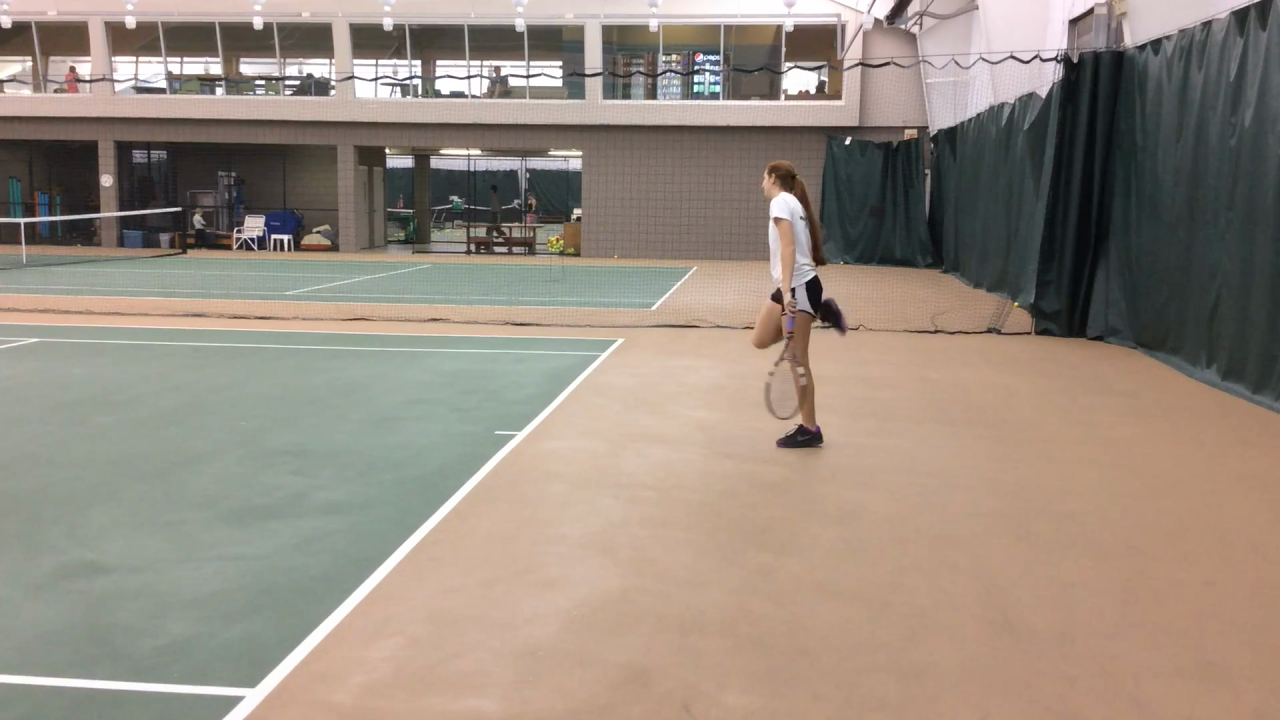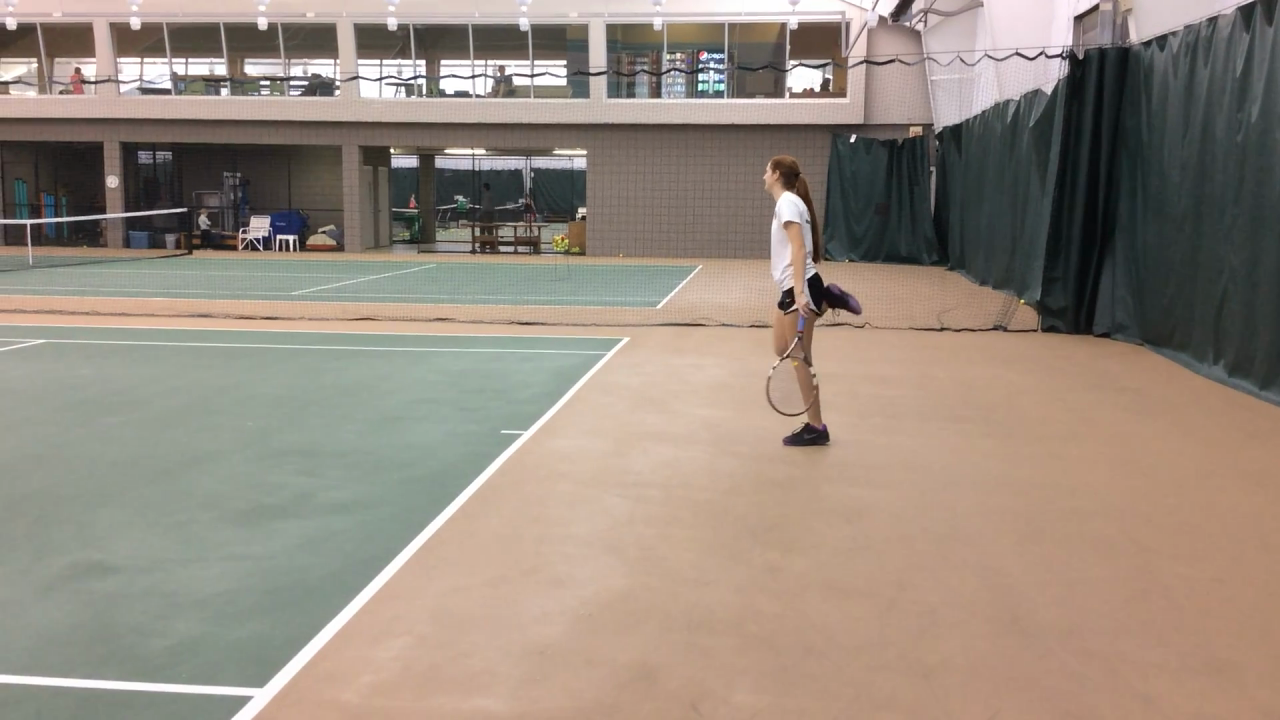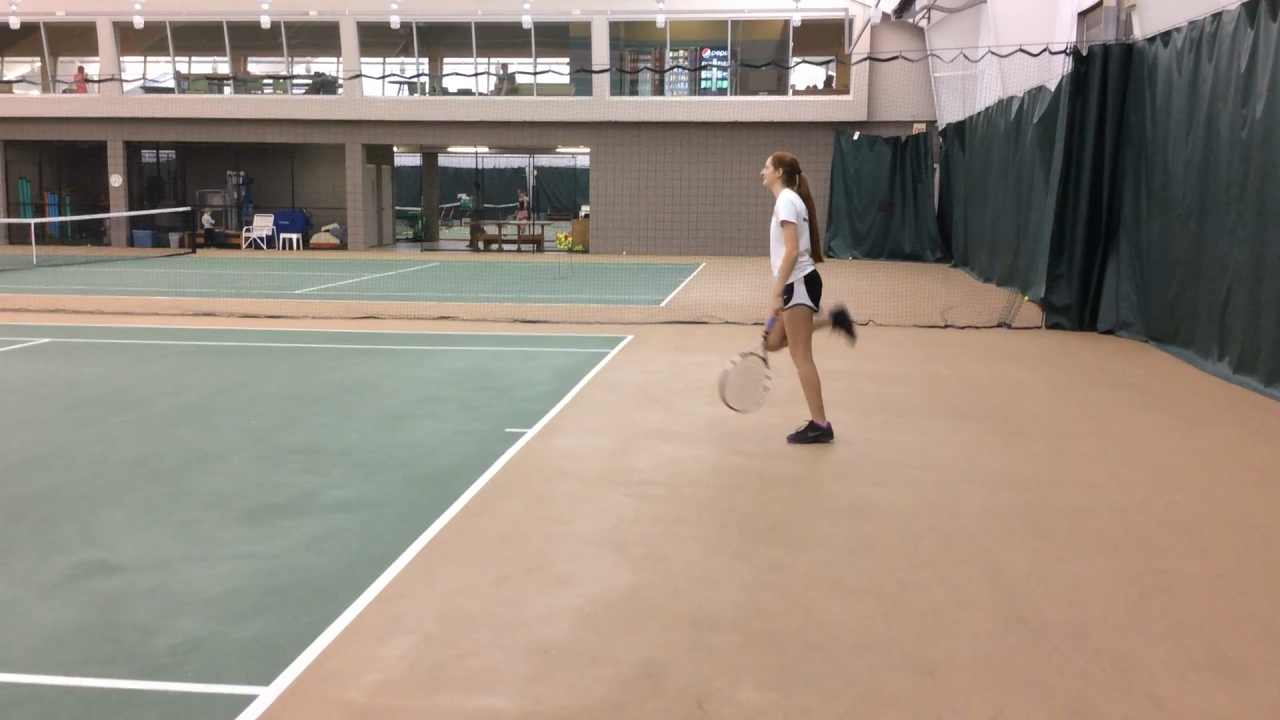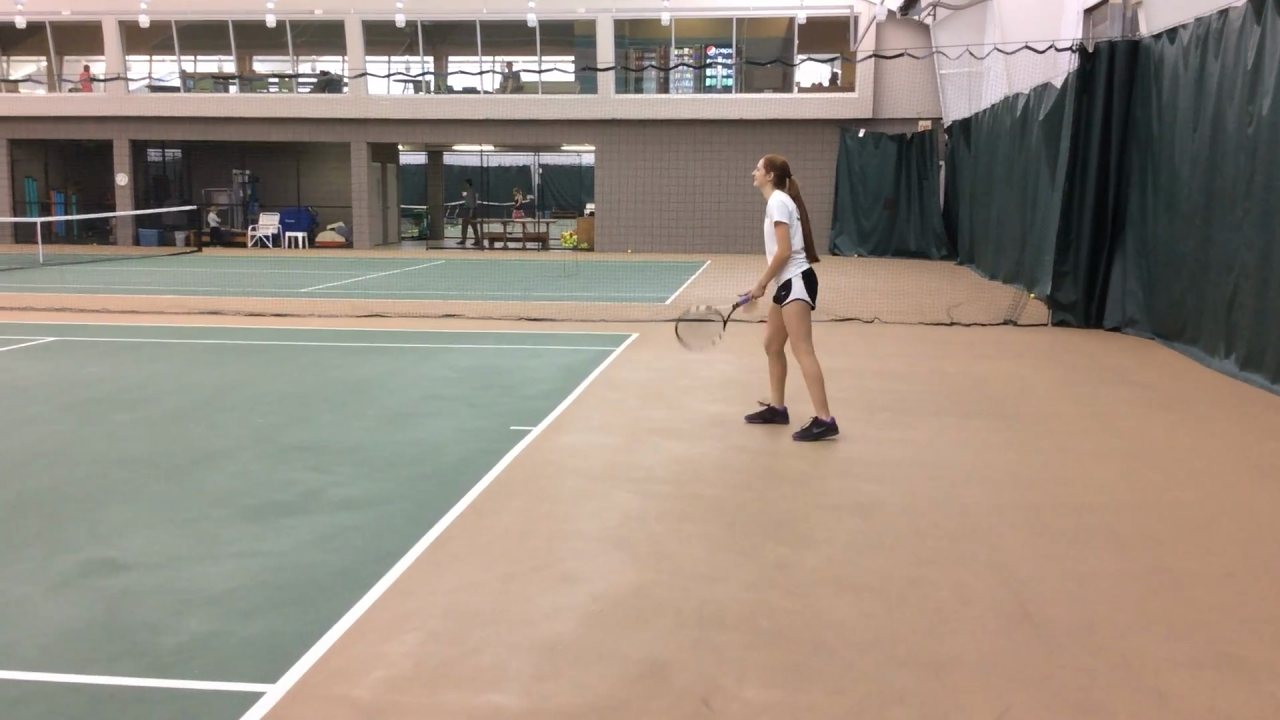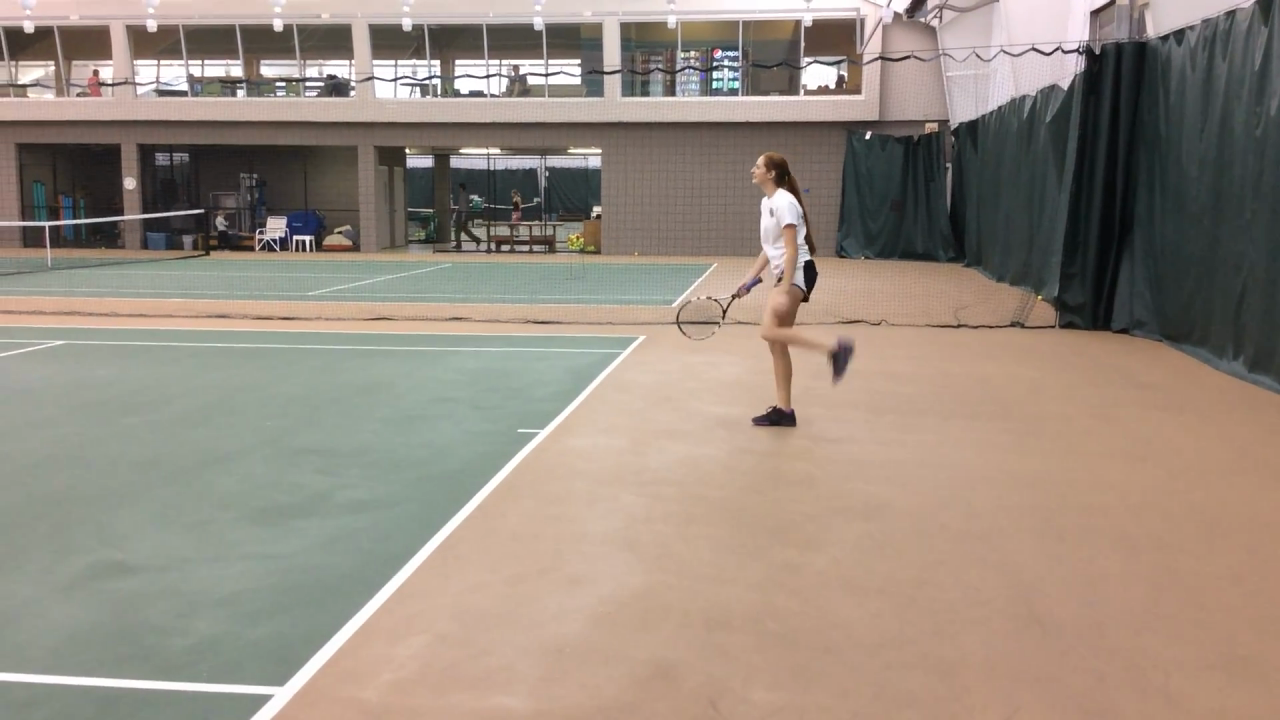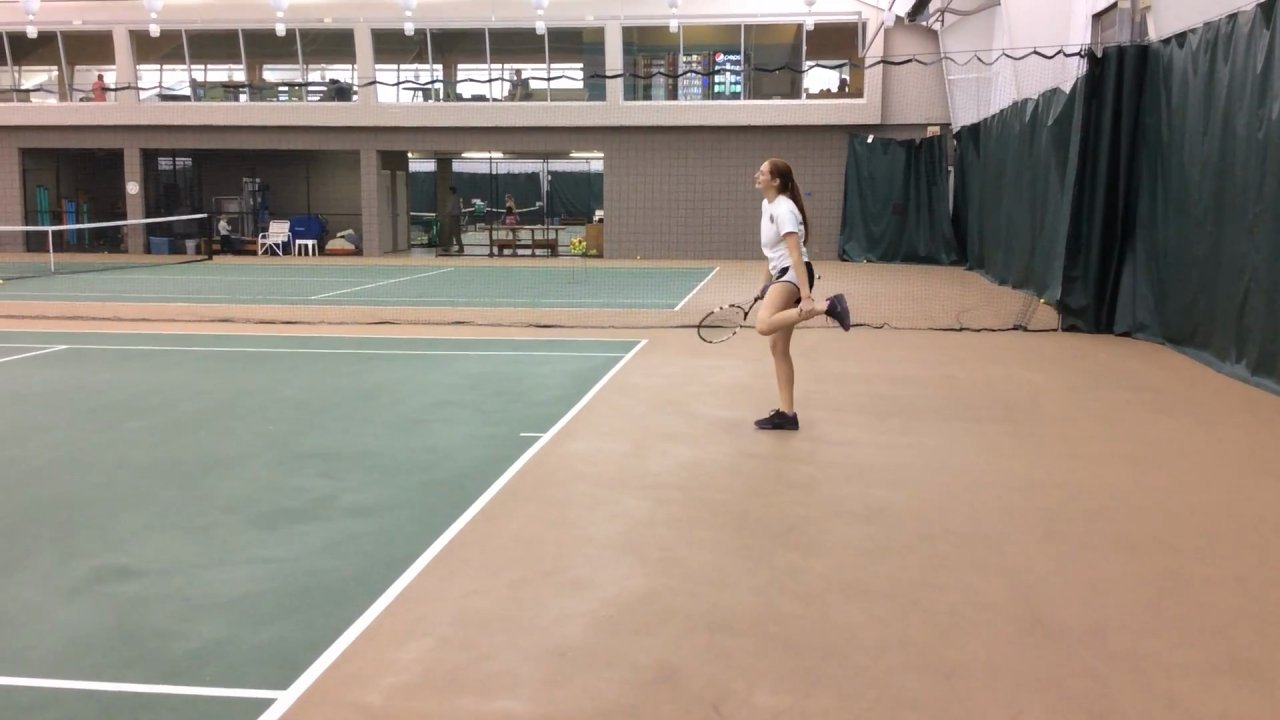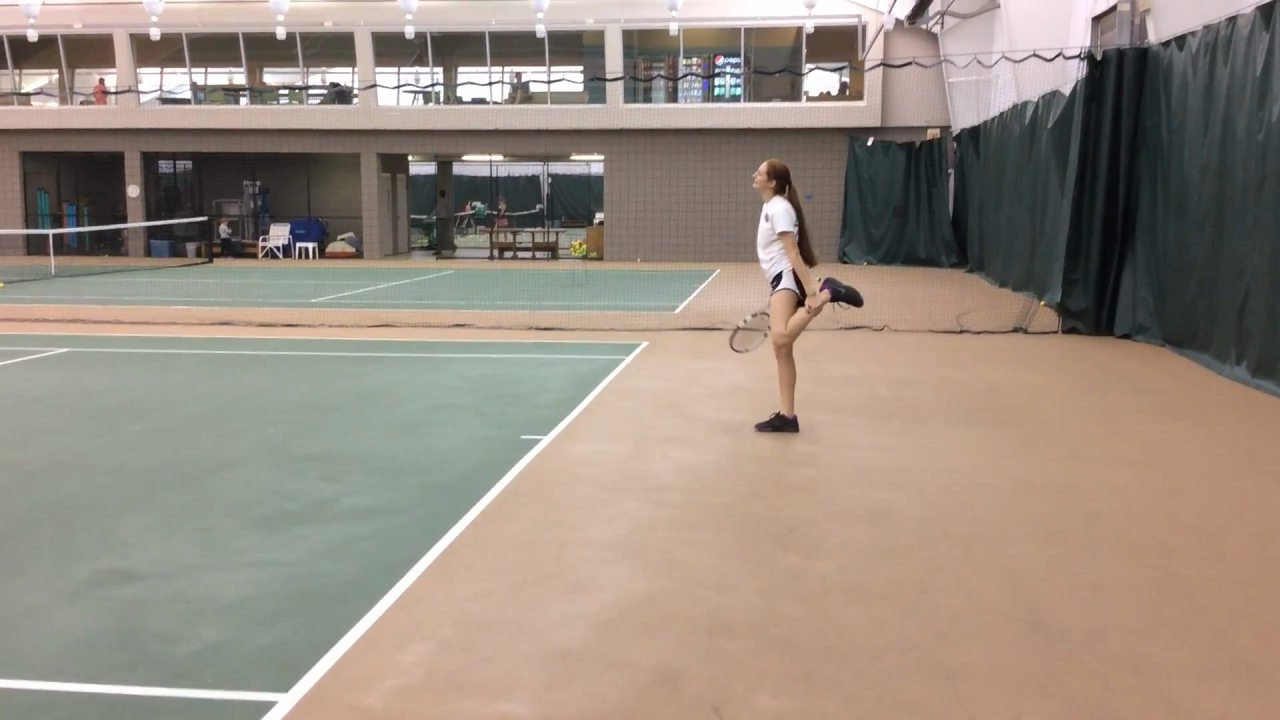
dt=0.3s
person 1, frame 1
left shoulder: (781, 201)
right shoulder: (789, 202)
left elbow: (788, 247)
left wrist: (787, 290)
left hip: (799, 287)
right hip: (790, 287)
left knee: (796, 360)
right knee: (760, 339)
left ankle: (809, 430)
right ankle: (818, 311)
person 1, frame 2
left shoulder: (787, 202)
right shoulder: (789, 201)
left elbow: (799, 249)
left wrist: (799, 291)
left hip: (799, 288)
right hip: (792, 288)
right knee: (782, 350)
left ankle: (816, 428)
right ankle: (826, 300)
person 1, frame 3
left shoulder: (786, 200)
right shoulder: (788, 199)
left elbow: (792, 252)
left wrist: (776, 294)
left hip: (799, 284)
right hip: (795, 284)
left knee: (800, 356)
right knee: (772, 341)
left ankle: (819, 425)
right ankle: (831, 319)
person 1, frame 4
left shoulder: (778, 201)
right shoulder: (779, 201)
left elbow: (783, 252)
left wrist: (761, 284)
right wrist: (762, 286)
left hip: (796, 281)
right hip: (788, 282)
left knee: (802, 352)
right knee: (772, 347)
left ankle: (823, 420)
right ankle: (777, 408)
person 1, frame 5
left shoulder: (784, 202)
right shoulder: (767, 202)
left elbow: (792, 251)
left wrist: (785, 292)
right wrist: (749, 278)
left hip: (798, 271)
right hip: (784, 274)
left knee: (770, 332)
right knee: (776, 343)
left ankle: (833, 348)
right ankle: (784, 410)
person 1, frame 6
left shoulder: (784, 209)
right shoulder: (767, 204)
left elbow: (796, 255)
left wrist: (806, 296)
right wrist: (767, 282)
left hip: (794, 274)
right hip: (783, 275)
left knee: (764, 324)
right knee: (778, 347)
left ankle: (826, 307)
right ankle: (786, 414)
person 1, frame 7
left shoulder: (779, 208)
right shoulder: (770, 206)
left elbow: (794, 254)
left wrist: (811, 291)
left hip: (786, 278)
right hip: (780, 280)
left knee: (782, 337)
right knee: (781, 350)
left ankle: (827, 292)
right ankle: (786, 416)
